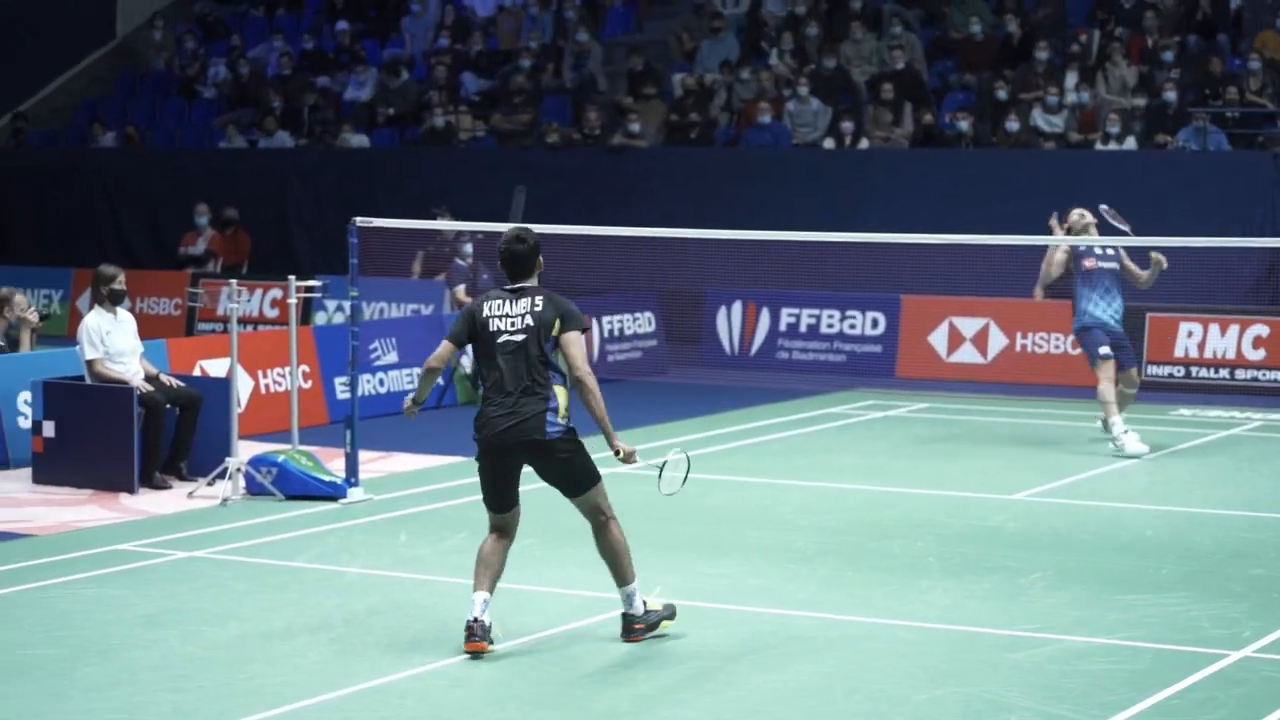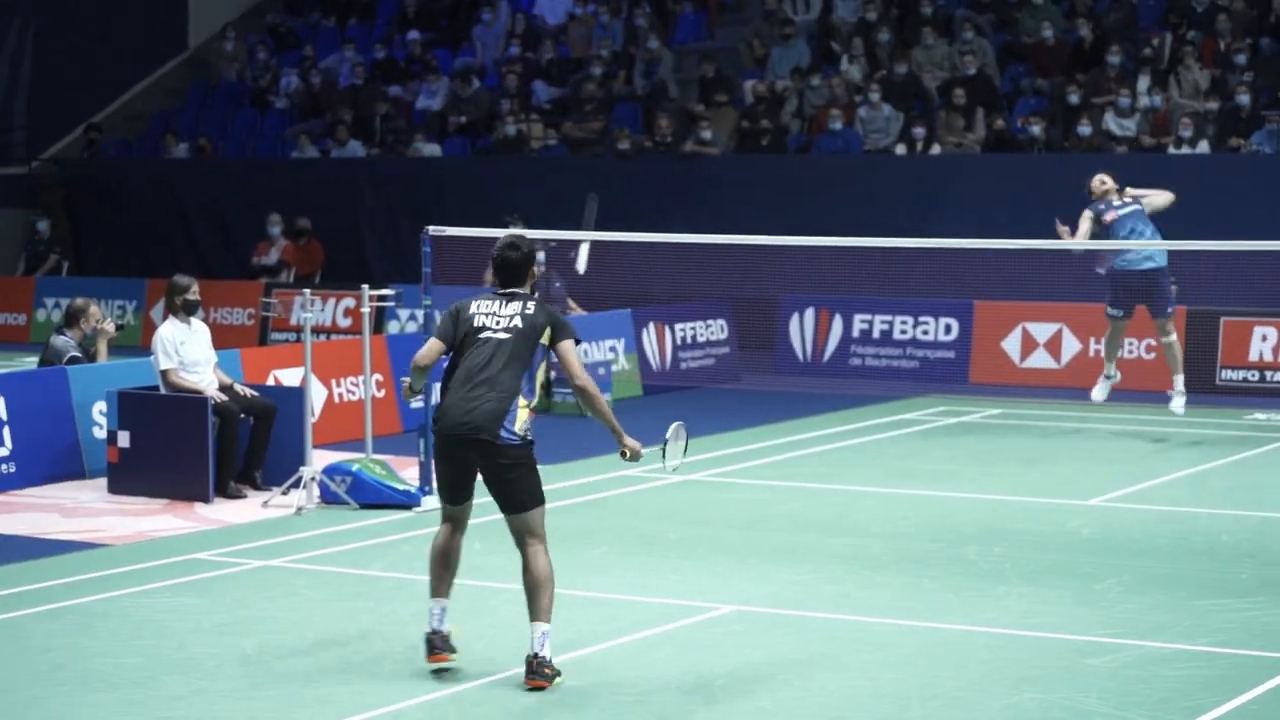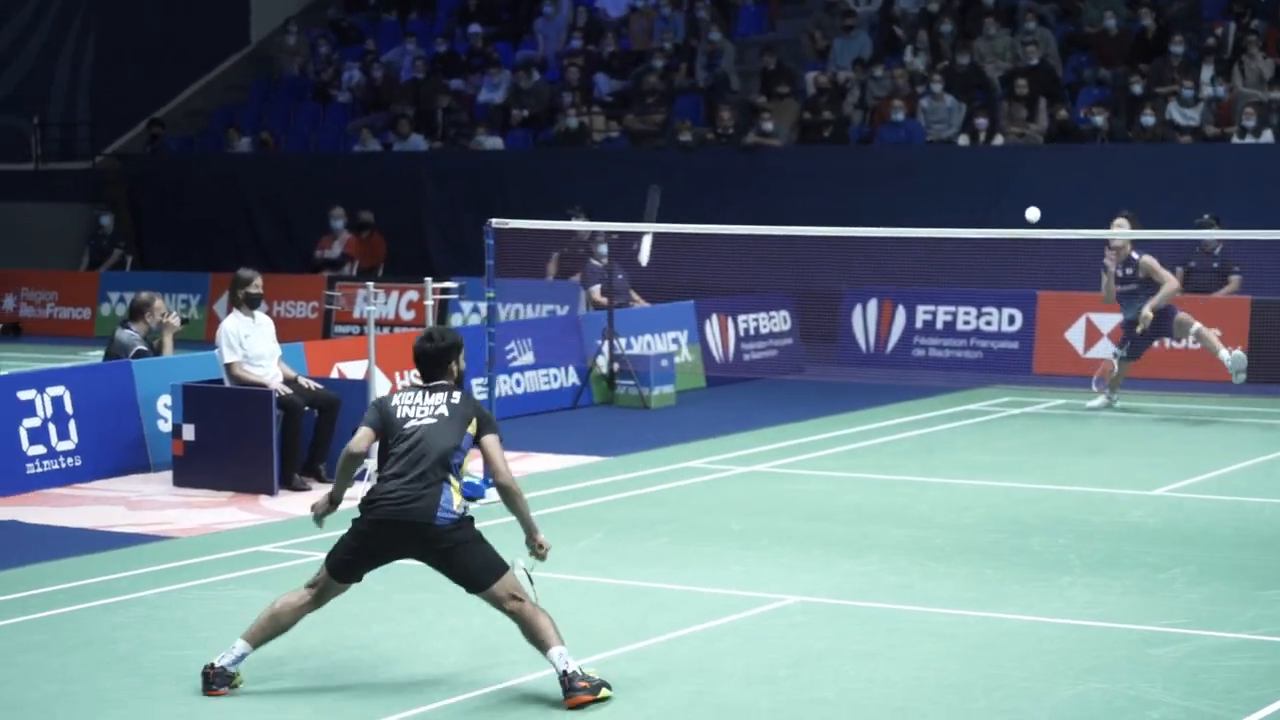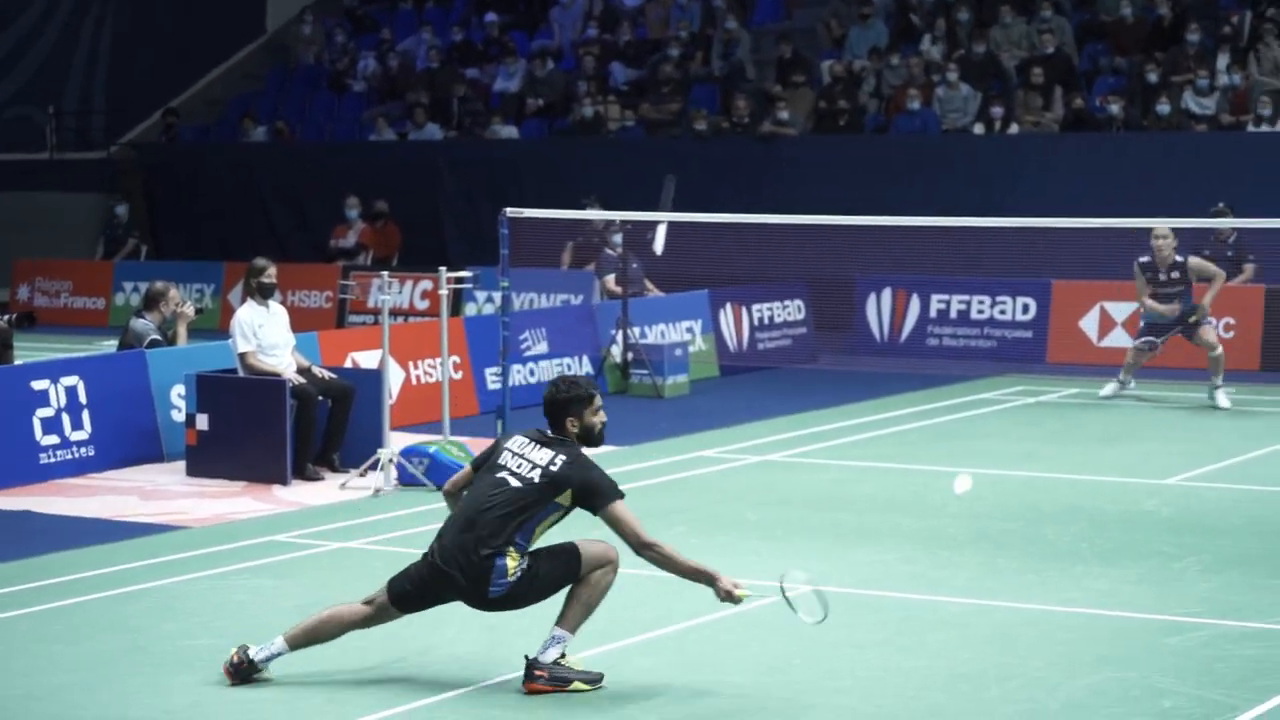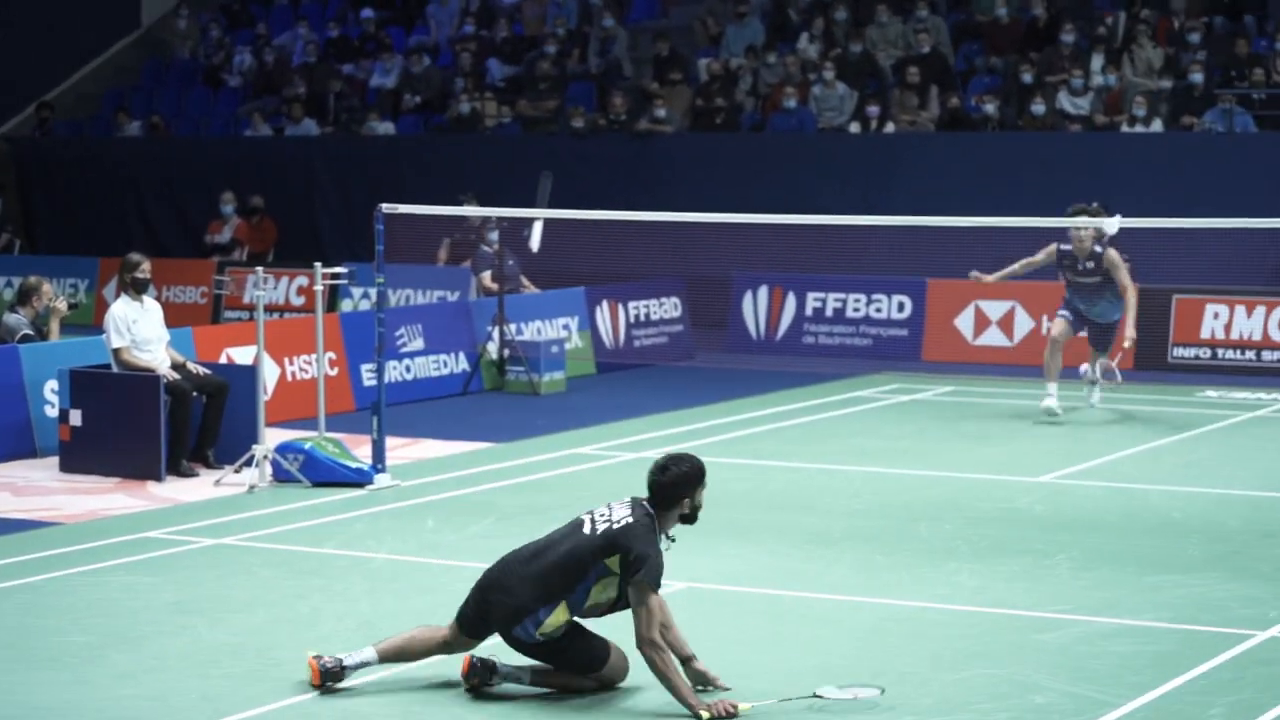
dt=0.3s
person 1, frame 1
left shoulder: (478, 308)
right shoulder: (559, 308)
left elbow: (435, 364)
right elbow: (581, 373)
left wrist: (418, 400)
right wrist: (612, 438)
left hip: (494, 435)
right hip: (547, 430)
left knee: (500, 529)
right knee: (601, 514)
left ankle: (477, 621)
right ankle: (635, 614)
person 1, frame 2
left shoulder: (466, 308)
right shoulder: (548, 317)
left elbow: (421, 364)
right elbow: (581, 383)
left wrist: (415, 387)
right wrist: (621, 436)
left hip: (453, 431)
right hip: (505, 436)
left knee: (453, 522)
right knee: (532, 541)
left ankle: (436, 632)
right ankle: (539, 657)
person 1, frame 3
left shoulder: (389, 402)
right shoulder: (471, 408)
left elbow: (354, 450)
right elbow: (503, 480)
left wrist: (333, 497)
right wrist: (533, 535)
left hip: (381, 517)
right hip: (439, 523)
left knee: (315, 593)
right knee: (516, 601)
left ankle: (225, 667)
right ankle: (571, 677)
person 1, frame 4
left shoulder: (511, 441)
right shoulder: (585, 473)
left elbow: (452, 489)
right elbow: (642, 541)
right wrist: (711, 577)
left hip: (442, 561)
right hip: (488, 582)
left knee: (372, 609)
right knee: (604, 560)
left ankle: (257, 656)
right ankle: (546, 664)
person 1, frame 5
left shoulder: (636, 509)
right shoulder: (642, 545)
left elbow: (657, 608)
right elbow: (652, 640)
left wrist: (693, 666)
left hip: (497, 582)
right hip: (523, 617)
left knee: (451, 638)
right knee: (615, 669)
left ankle: (338, 664)
right ankle: (492, 672)
person 2, frame 1
left shoulder: (127, 317)
right shoulder: (91, 323)
right elbow: (96, 369)
left wrist: (159, 374)
right wrist: (129, 379)
left hip: (139, 381)
right hip: (113, 386)
left knee: (192, 397)
right knee: (156, 401)
left ankle: (175, 462)
right ankle: (149, 472)
person 2, frame 2
left shoulder: (201, 327)
right shoulder: (166, 333)
right elbow: (171, 379)
left wrist: (233, 384)
right wrist: (203, 389)
left hip: (213, 391)
right hip: (187, 396)
left knee: (266, 407)
right knee: (230, 411)
left ankle: (250, 471)
right ankle: (224, 481)
person 2, frame 3
left shoulder: (265, 320)
right shoulder: (230, 326)
right elbow: (235, 372)
left wrist: (297, 377)
right wrist: (267, 383)
left hip: (278, 384)
right hip: (252, 389)
left knee: (330, 400)
right knee: (295, 404)
left ankle: (314, 464)
right ankle: (289, 474)
person 2, frame 4
left shoulder: (279, 310)
right shoulder: (244, 316)
right elbow: (249, 362)
left wrist: (311, 366)
right wrist: (281, 372)
left hip: (292, 373)
left knee: (344, 389)
right knee: (308, 394)
left ankle: (328, 453)
right ankle: (302, 463)
person 2, frame 5
left shoulder: (154, 305)
right shoulder: (118, 311)
right elbow: (123, 357)
left wrist: (186, 362)
right wrist: (155, 368)
left hip: (166, 370)
right hip: (140, 374)
left knee: (219, 385)
right knee: (183, 390)
left ankle: (203, 450)
right ankle: (177, 460)
person 3, frame 1
left shoulder: (1115, 249)
right shoulder: (1070, 246)
left elbow: (1143, 281)
right elbow: (1048, 277)
left wrist: (1156, 266)
right wrist: (1058, 244)
left hip: (1114, 323)
right hip: (1090, 323)
left knee: (1132, 380)
right knee: (1107, 369)
left ankle: (1111, 420)
right ankle: (1119, 433)
person 3, frame 2
left shoulder: (1134, 201)
right shoulder: (1094, 209)
left elbow: (1169, 197)
right elbow: (1079, 244)
left wrist: (1138, 193)
right wrist: (1066, 238)
left hip: (1154, 270)
right hip: (1124, 272)
left knee: (1166, 328)
right knee: (1116, 330)
left ankle: (1178, 390)
right ankle: (1109, 374)
person 3, frame 3
left shoulder: (1143, 261)
right shoulder: (1108, 264)
left elbow: (1173, 285)
right elbow: (1107, 298)
left wrist: (1148, 307)
right wrist: (1110, 273)
left hip: (1162, 313)
right hip: (1135, 323)
left knee: (1185, 322)
right knee: (1117, 368)
left ankle: (1229, 361)
right ankle: (1110, 395)
person 3, frame 4
left shoulder: (1189, 263)
right shoulder: (1142, 265)
left elbow: (1220, 275)
right elbow: (1144, 301)
left wrist: (1207, 299)
right wrist: (1164, 309)
left hip: (1187, 313)
right hip: (1156, 317)
left knee: (1211, 342)
right knee: (1135, 359)
left ankle: (1217, 388)
right ankle: (1123, 381)
person 3, frame 5
left shoulder: (1108, 254)
right shoulder: (1060, 251)
left elbow: (1129, 291)
right elbow: (1028, 264)
left wrist: (1130, 325)
right wrist: (993, 278)
left hip: (1106, 313)
right hip: (1075, 306)
left knee: (1100, 359)
right knee: (1056, 337)
left ankle: (1092, 378)
right ankle: (1050, 395)
